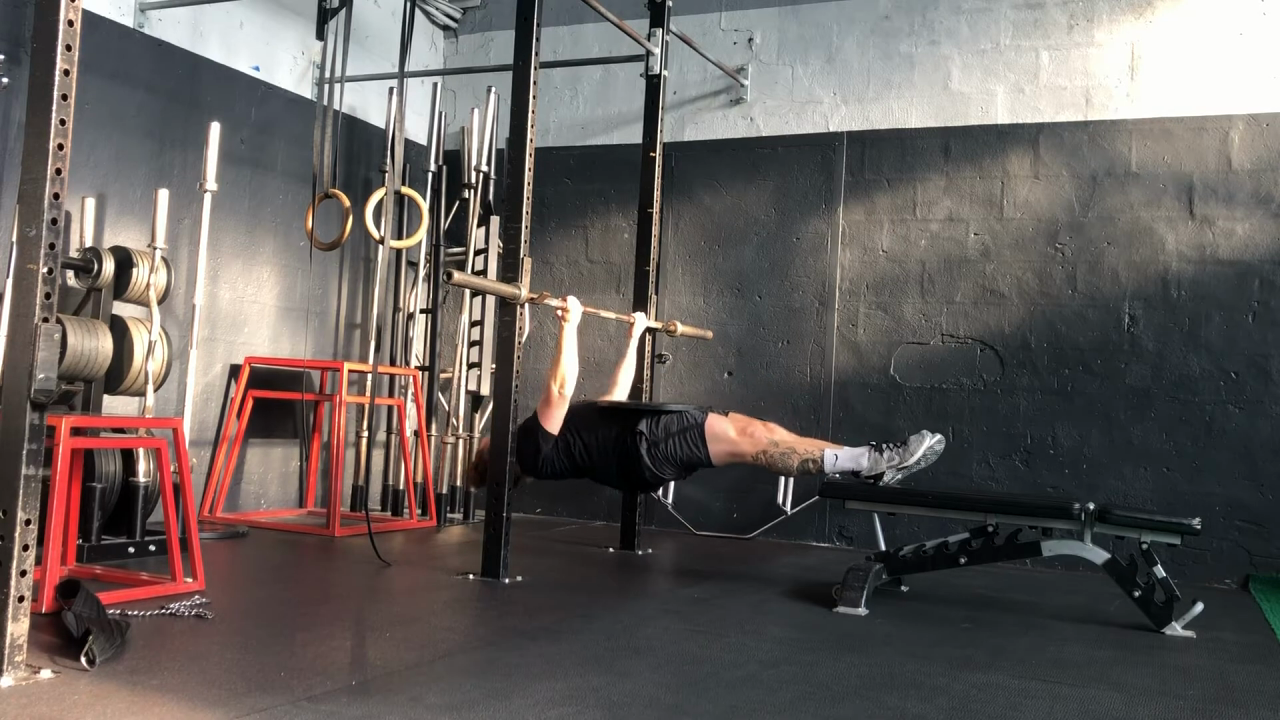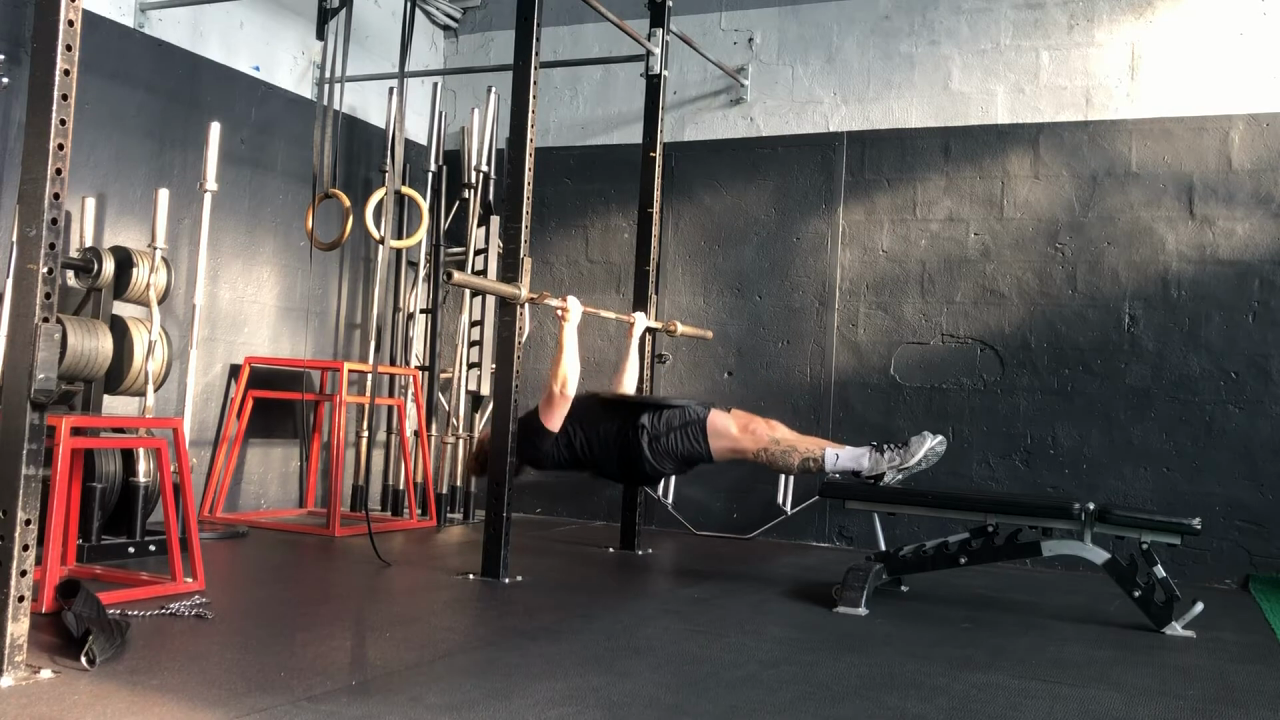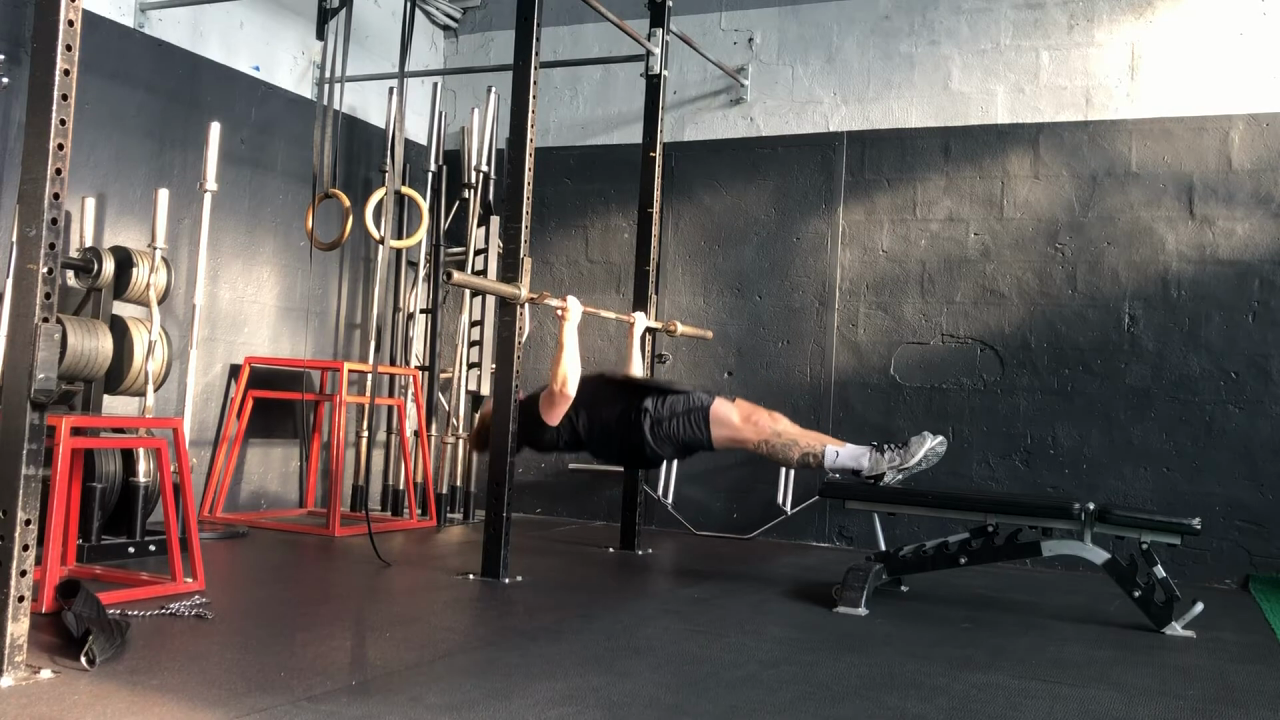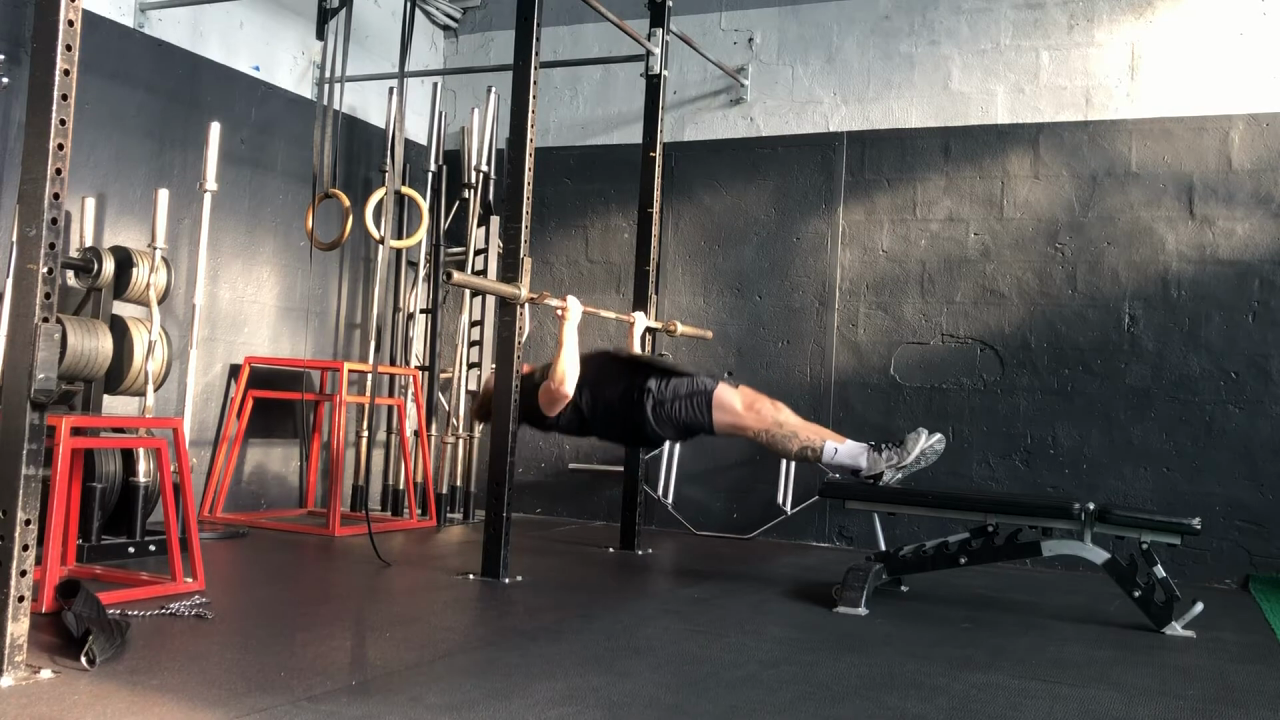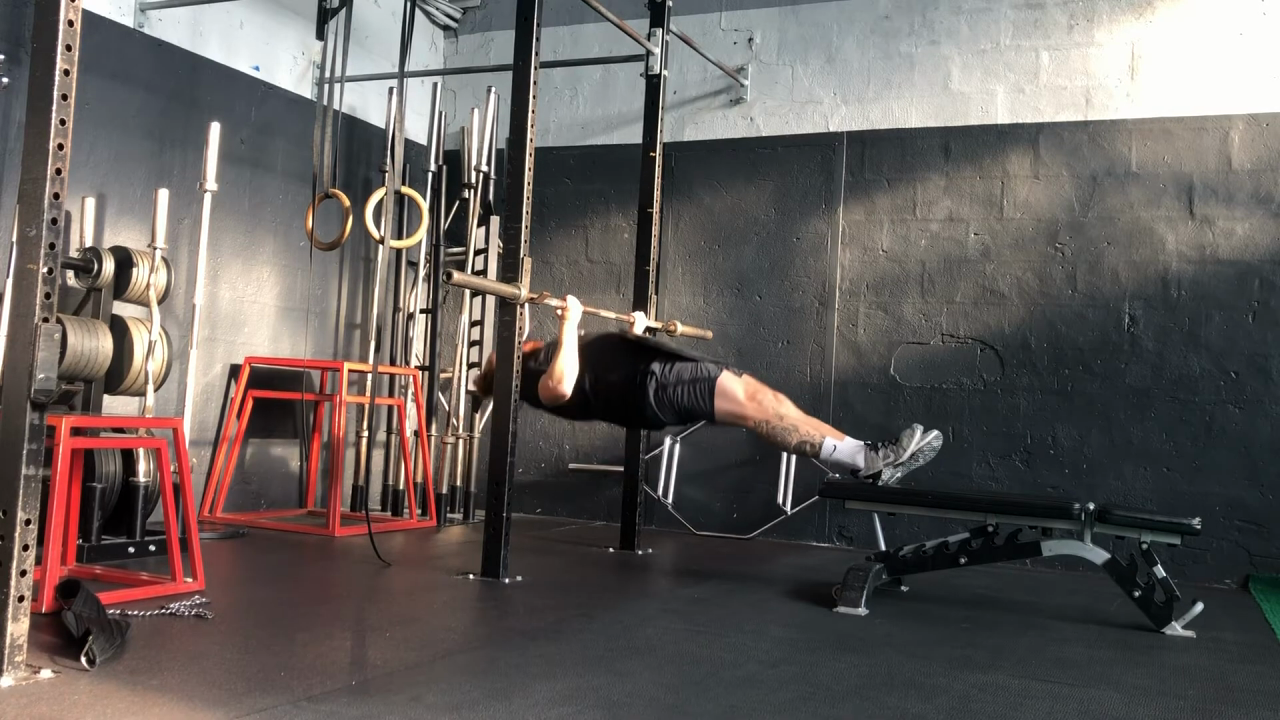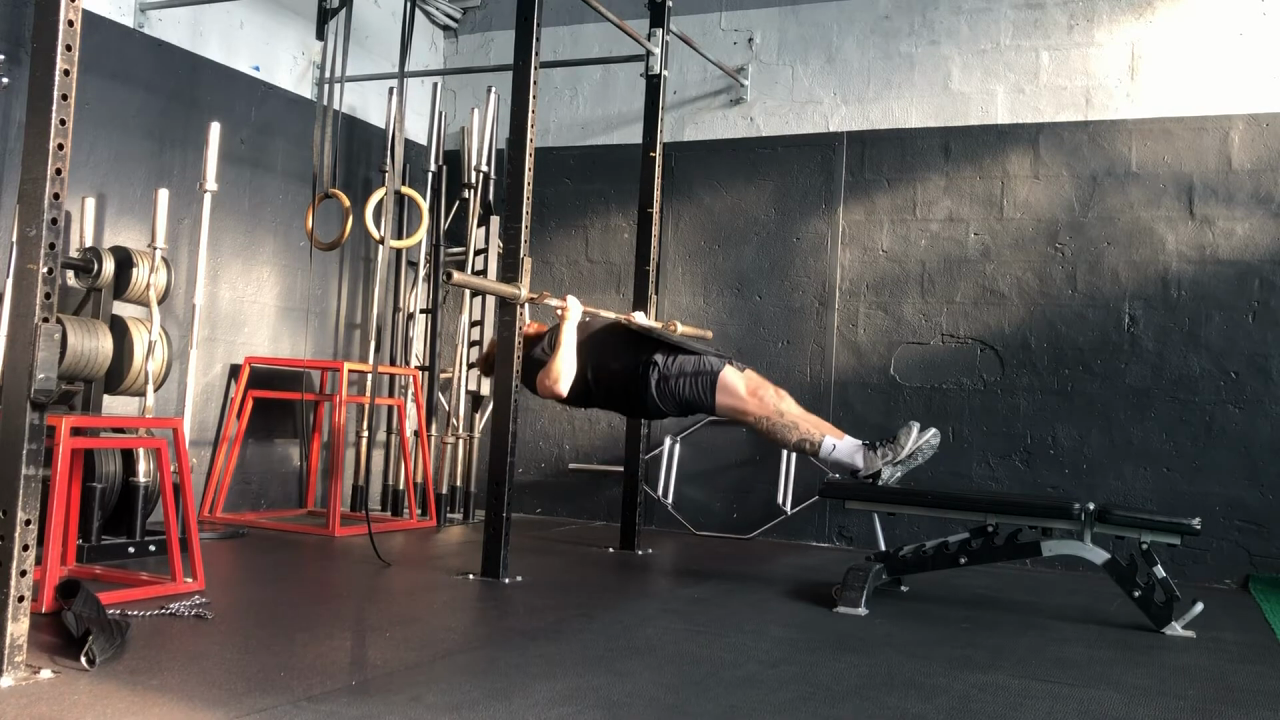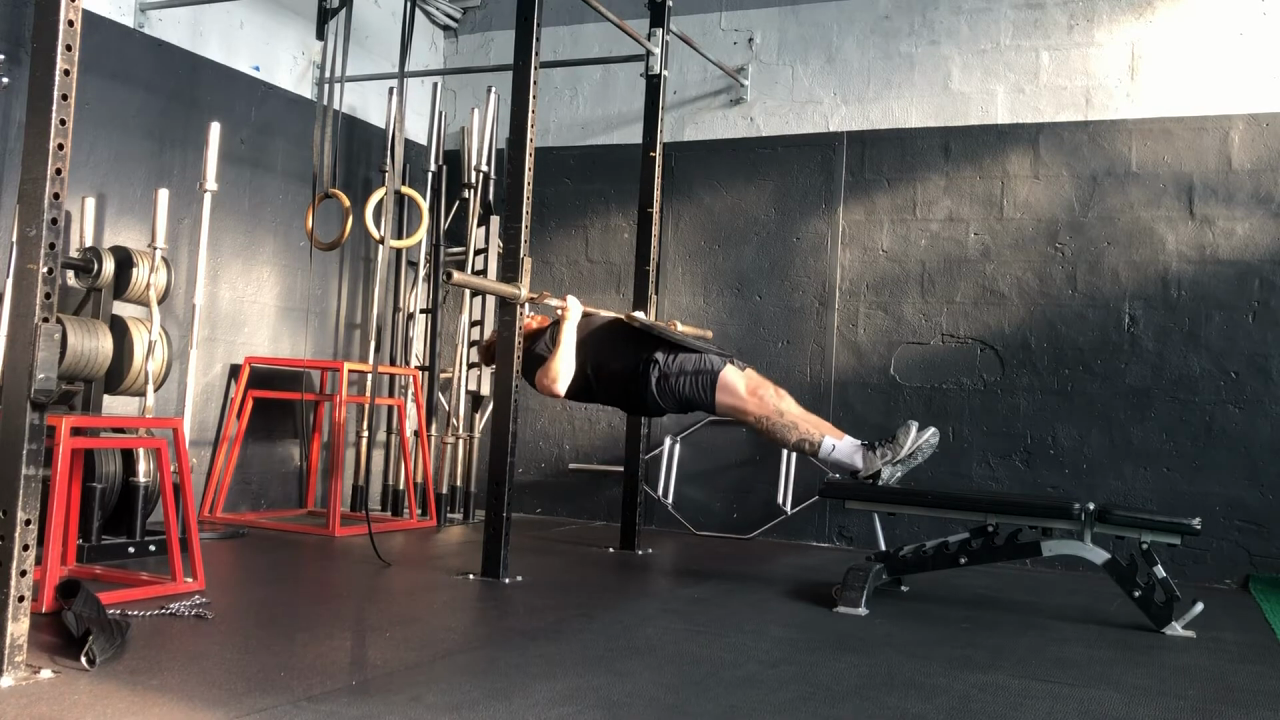
dt=0.1s
person 1, frame 1
left shoulder: (539, 442)
right shoulder: (533, 446)
left elbow: (614, 397)
right elbow: (561, 388)
left wrist: (634, 337)
right wrist: (568, 326)
left hip: (647, 434)
right hip: (642, 446)
left knee: (756, 432)
right knee: (746, 439)
left ankle: (870, 462)
right ankle: (870, 463)
person 1, frame 2
left shoulder: (540, 432)
right shoulder: (534, 437)
left elbow: (622, 398)
right elbow: (564, 391)
left wrist: (634, 338)
right wrist: (568, 326)
left hip: (646, 426)
right hip: (643, 438)
left knee: (758, 428)
right knee: (749, 437)
left ankle: (874, 461)
right ankle: (873, 463)
person 1, frame 3
left shoulder: (537, 413)
right shoulder: (534, 423)
left elbow: (630, 386)
right elbow: (565, 388)
left wrist: (636, 336)
right wrist: (568, 326)
left hip: (649, 411)
right hip: (645, 424)
left knee: (761, 419)
right knee: (751, 426)
left ankle: (872, 461)
right ankle: (873, 462)
person 1, frame 4
left shoulder: (545, 385)
right shoulder: (533, 401)
right elbow: (563, 388)
left wrist: (636, 335)
right wrist: (568, 326)
left hip: (653, 388)
right hip: (648, 402)
left knee: (763, 407)
right knee: (752, 415)
left ankle: (871, 458)
right ankle: (870, 461)
person 1, frame 5
left shoulder: (545, 359)
right shoulder: (532, 379)
right elbow: (562, 385)
left wrist: (635, 332)
right wrist: (567, 324)
left hip: (654, 372)
right hip: (650, 387)
left knee: (765, 399)
right knee: (753, 404)
left ankle: (868, 458)
right ankle: (866, 459)
person 1, frame 6
left shoulder: (553, 343)
right shoulder: (535, 362)
right elbow: (559, 385)
left wrist: (637, 330)
right wrist: (568, 324)
left hip: (660, 360)
right hip: (652, 375)
left knee: (766, 394)
right knee: (756, 401)
left ankle: (867, 457)
right ankle: (864, 459)
person 1, frame 7
left shoulder: (552, 339)
right shoulder: (535, 353)
right elbow: (557, 384)
left wrist: (635, 325)
right wrist: (568, 322)
left hip: (659, 357)
right hip: (652, 372)
left knee: (765, 394)
right knee: (756, 400)
left ankle: (865, 458)
right ankle: (863, 459)
